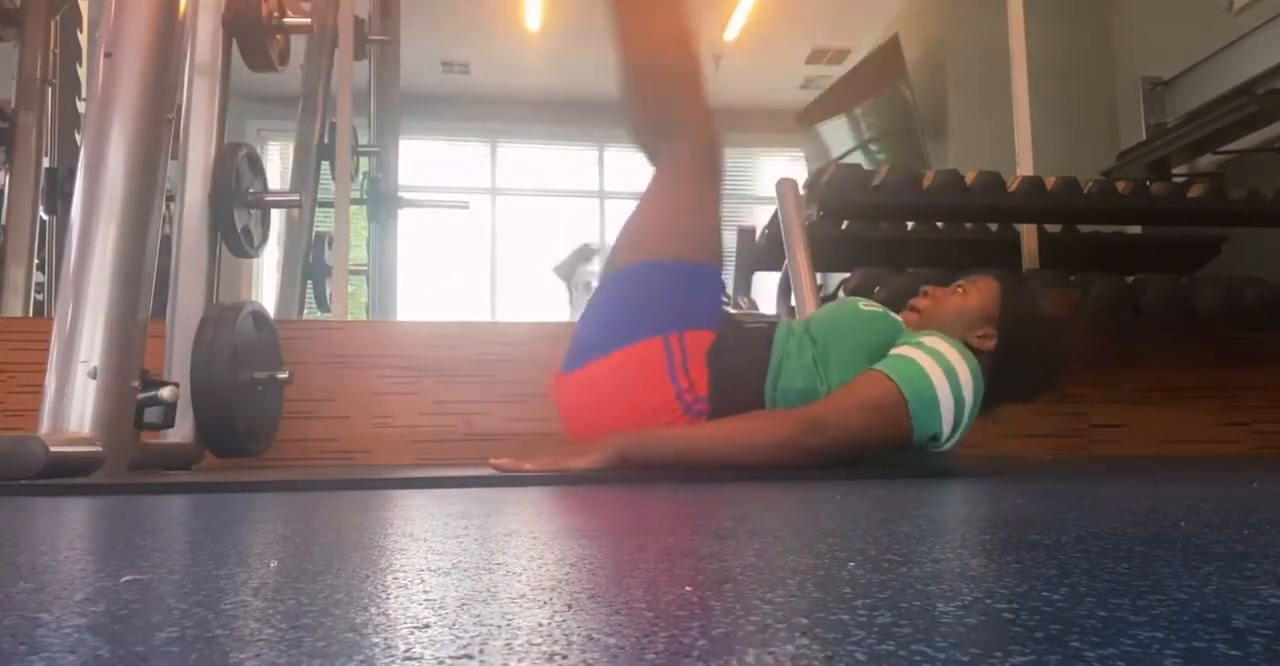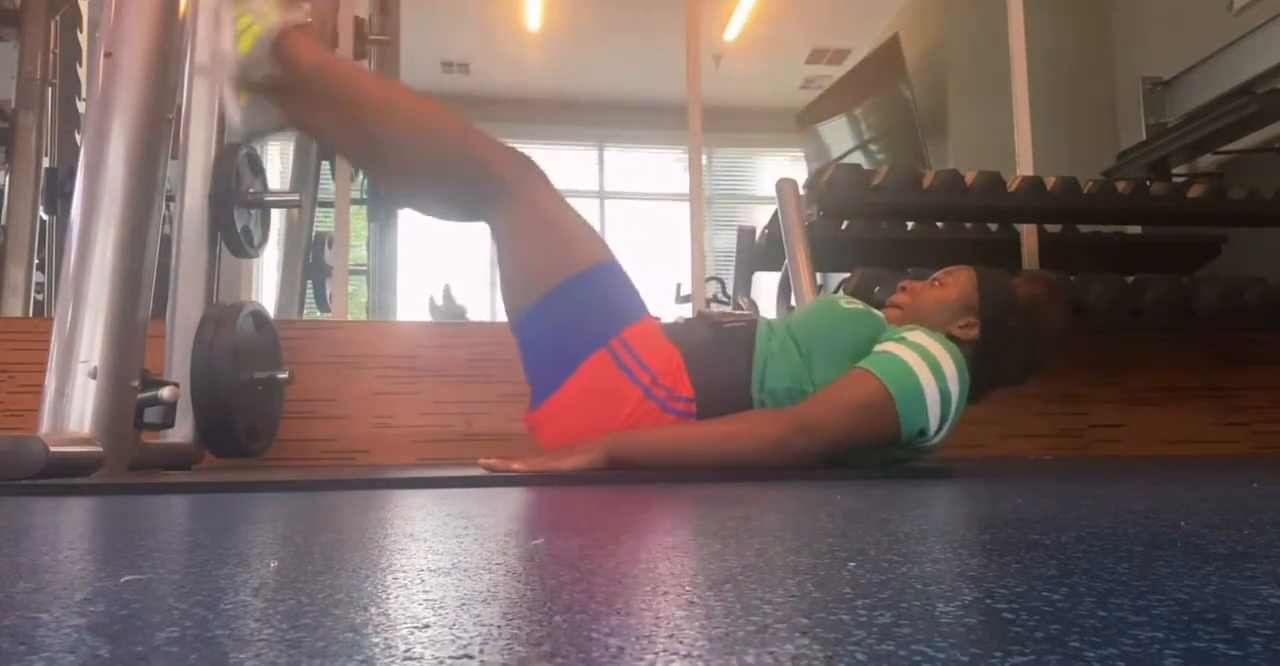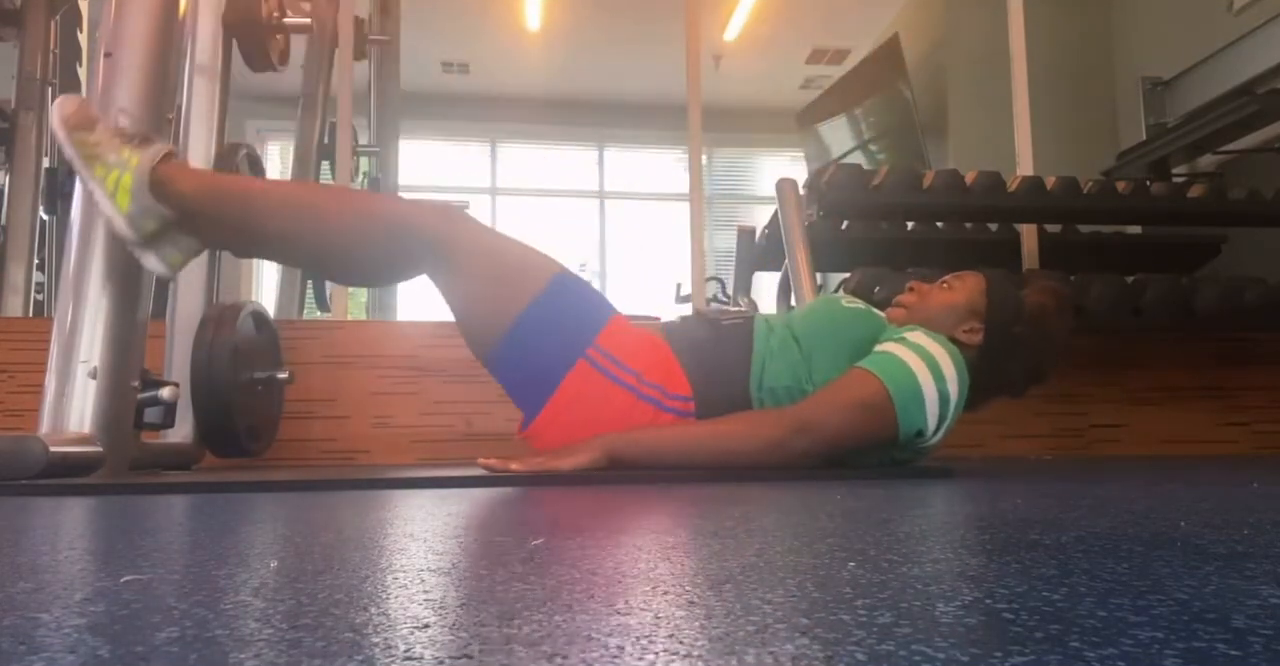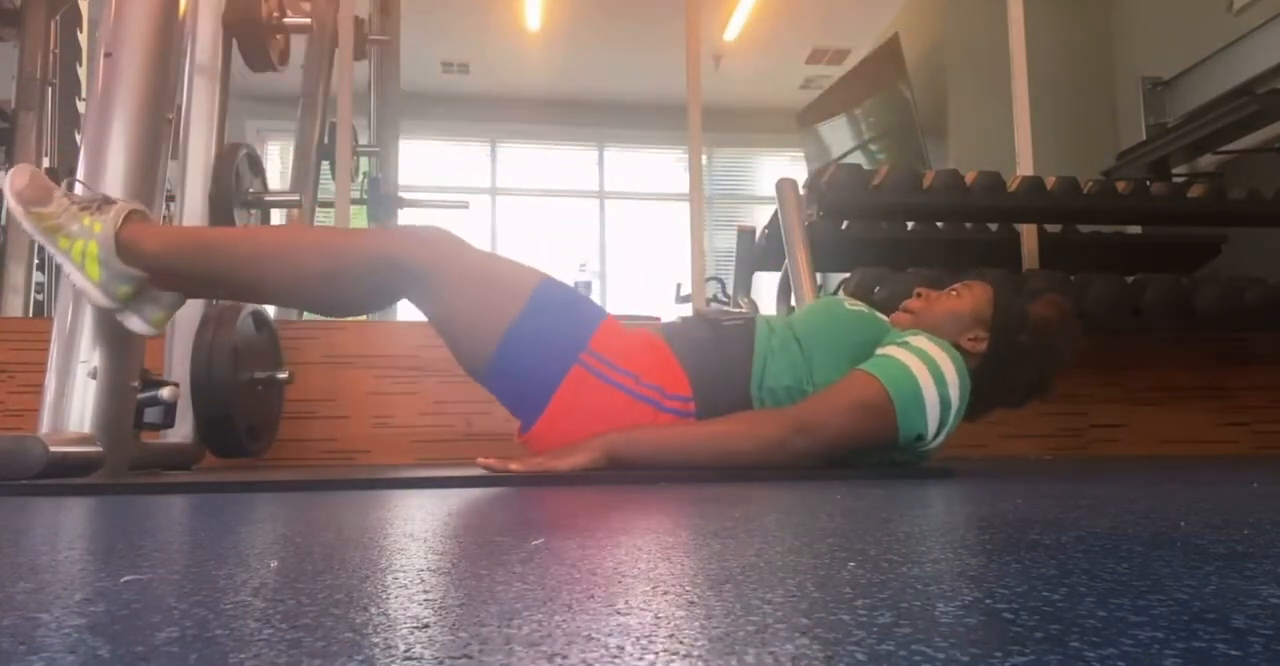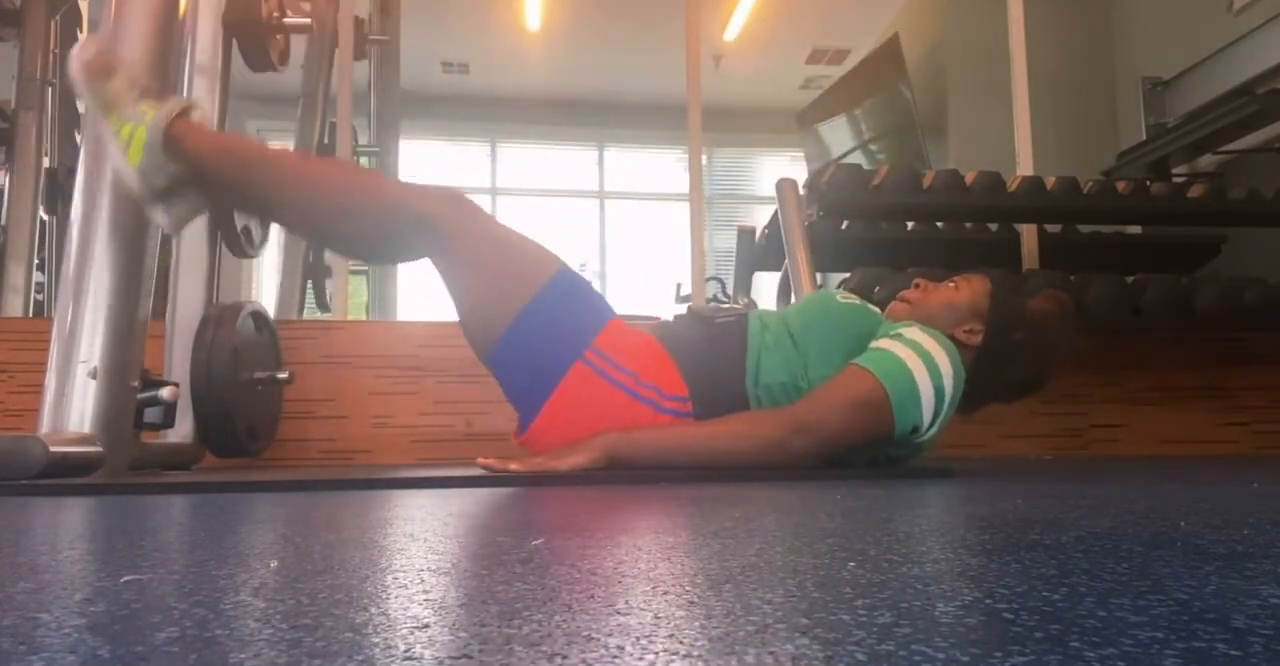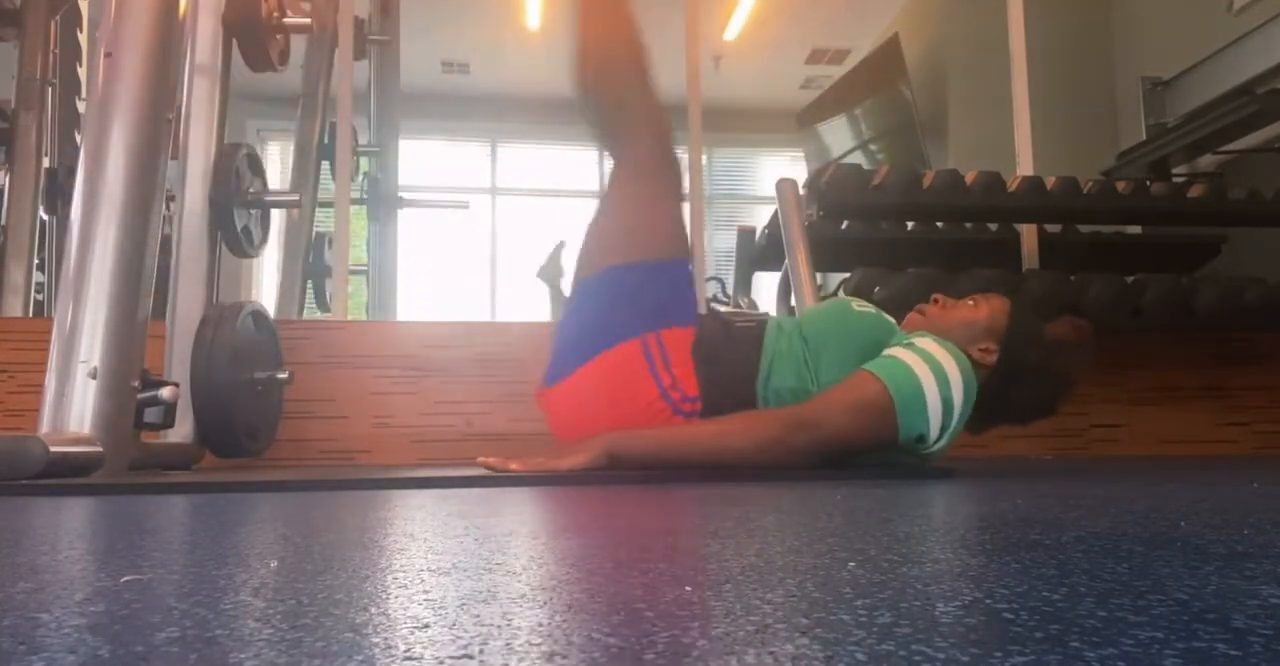
dt=0.4s
person 1, frame 1
left shoulder: (941, 369)
right shoulder: (921, 349)
left elbow: (810, 433)
left wrist: (616, 447)
left hip: (649, 391)
right hip: (664, 387)
left knee: (690, 153)
person 1, frame 2
left shoulder: (928, 363)
right shoulder: (897, 344)
left elbow: (801, 433)
left wrist: (609, 448)
left hip: (640, 396)
right hip: (669, 384)
left knee: (512, 178)
right knee: (509, 189)
person 1, frame 3
left shoulder: (926, 366)
right shoulder: (895, 346)
left elbow: (799, 433)
left wrist: (606, 447)
left hip: (648, 396)
right hip: (653, 377)
left knee: (431, 224)
right knee: (436, 232)
left ankle: (163, 186)
right ankle: (175, 201)
person 1, frame 4
left shoulder: (930, 371)
right shoulder: (897, 352)
left elbow: (799, 435)
left wrist: (603, 448)
left hip: (642, 399)
right hip: (652, 377)
left knee: (418, 250)
right knee: (426, 255)
left ankle: (128, 245)
right ankle: (144, 258)
person 1, frame 5
left shoulder: (922, 363)
right shoulder: (891, 343)
left elbow: (791, 435)
left wrist: (606, 448)
left hip: (645, 406)
right hip: (639, 381)
left knee: (442, 216)
right knee: (443, 220)
left ankle: (175, 145)
right ankle: (191, 165)
person 1, frame 6
left shoulder: (937, 370)
right shoulder: (915, 356)
left elbow: (801, 430)
left wrist: (608, 445)
left hip: (643, 393)
right hip: (663, 385)
left knee: (642, 155)
